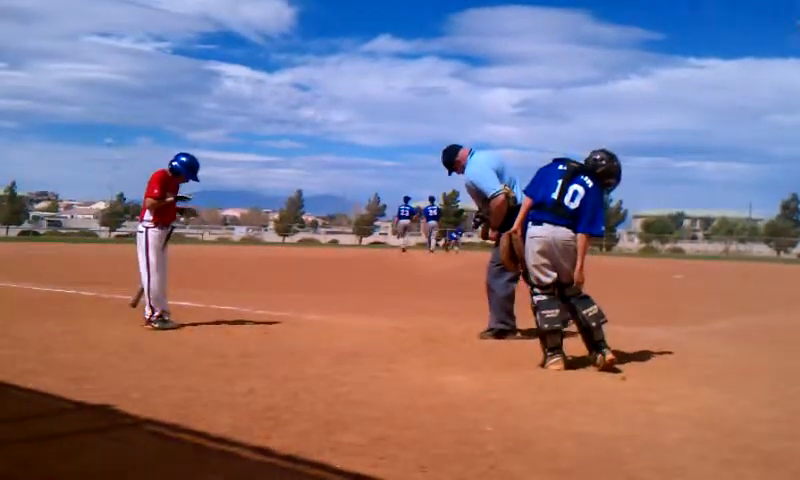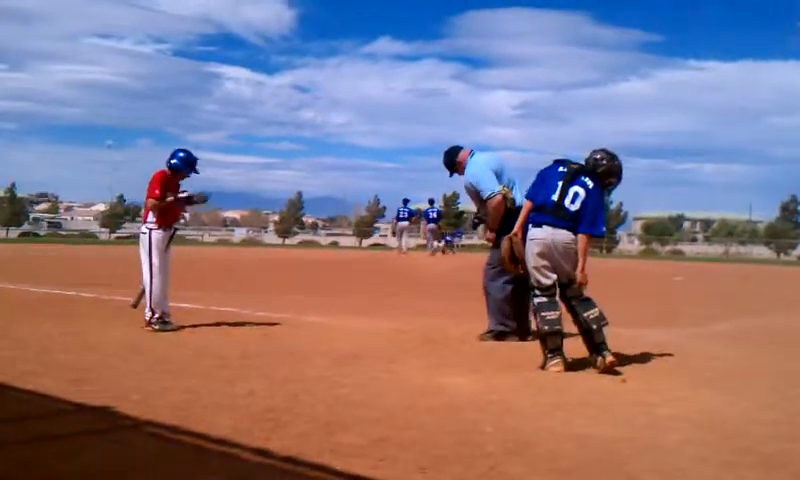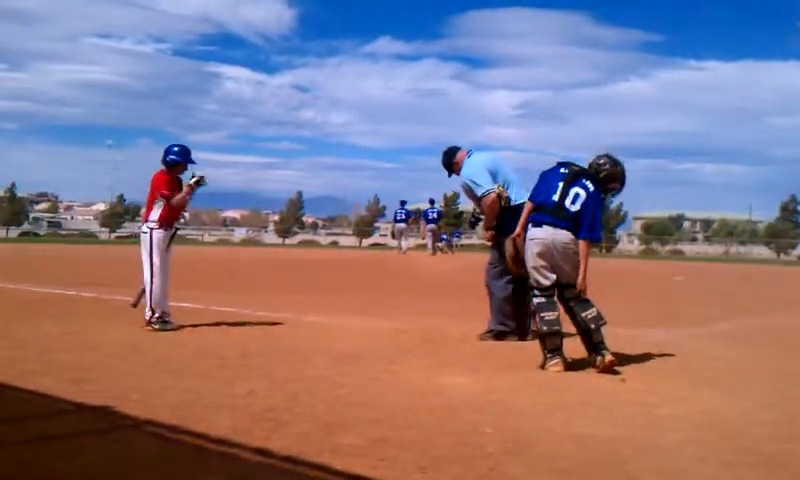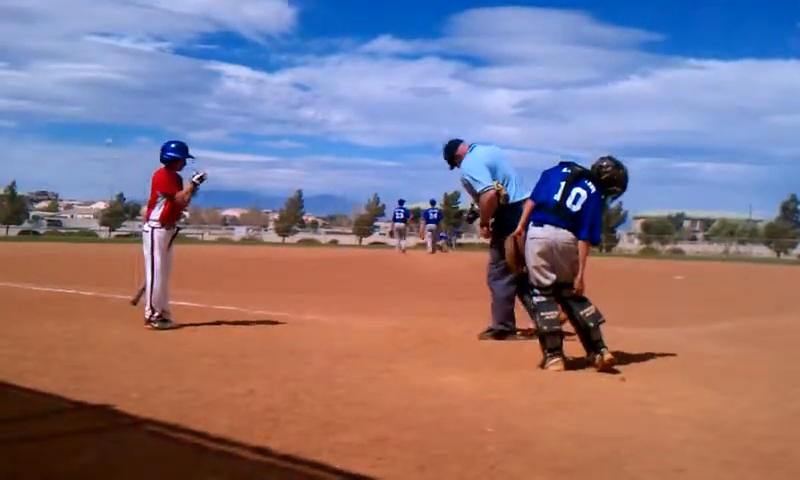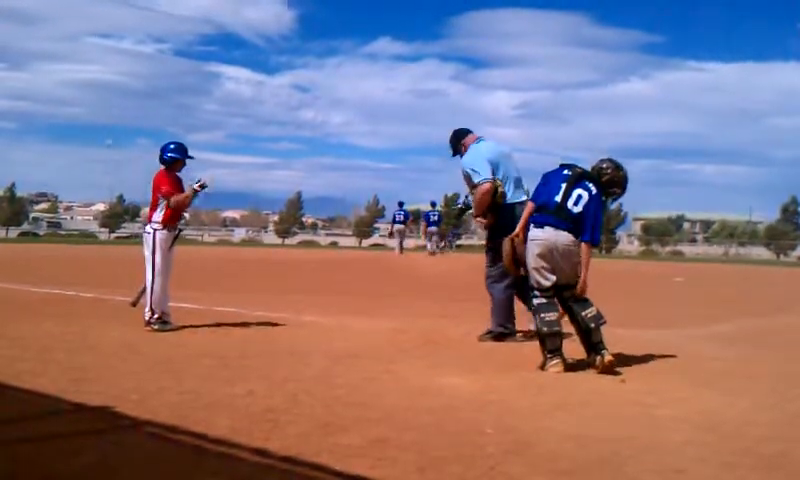
dt=0.2s
person 1, frame 1
left shoulder: (554, 167)
right shoulder: (594, 189)
left elbow: (530, 197)
right elbow: (584, 231)
left wrist: (518, 224)
right wrist: (579, 266)
left hip: (538, 231)
right hip: (566, 236)
left knee: (543, 291)
right knee: (572, 291)
left ankle: (554, 354)
right ankle: (600, 349)
person 1, frame 2
left shoulder: (555, 168)
right shoulder: (594, 190)
left elbow: (530, 200)
right elbow: (584, 231)
left wrist: (518, 227)
right wrist: (581, 267)
left hip: (538, 234)
right hip: (566, 238)
left knee: (543, 293)
right knee: (574, 293)
left ankle: (554, 356)
right ankle: (601, 352)
person 1, frame 3
left shoulder: (557, 170)
right shoulder: (595, 194)
left elbow: (532, 200)
right elbow: (585, 237)
left wrist: (520, 228)
right wrist: (582, 273)
left hip: (537, 233)
right hip: (566, 239)
left knee: (543, 293)
right knee: (573, 294)
left ankle: (554, 355)
right ankle: (600, 352)
person 1, frame 4
left shoulder: (560, 169)
right shoulder: (595, 195)
left elbow: (533, 199)
right elbow: (585, 238)
left wrist: (521, 226)
right wrist: (580, 274)
left hip: (537, 232)
right hip: (566, 238)
left knee: (543, 293)
right knee: (570, 293)
left ankle: (553, 355)
right ankle: (598, 350)
person 1, frame 5
left shoulder: (559, 172)
right shoulder: (596, 196)
left elbow: (533, 201)
right elbow: (587, 240)
left wrist: (520, 228)
right wrist: (583, 276)
left hip: (538, 234)
right hip: (567, 240)
left knee: (543, 294)
right knee: (572, 294)
left ankle: (553, 356)
right ankle: (599, 352)
person 2, frame 1
left shoulder: (474, 171)
right shoulder: (484, 156)
left elbow: (499, 199)
left wrist: (494, 227)
right wrist: (488, 224)
left hip: (514, 221)
left knee: (498, 273)
left ankle: (502, 327)
person 2, frame 2
left shoulder: (473, 171)
right shoulder: (485, 157)
left elbow: (497, 200)
left wrist: (491, 229)
right wrist: (491, 225)
left hip: (511, 224)
left knee: (495, 275)
right knee: (519, 276)
left ankle: (502, 329)
right ankle: (521, 328)
person 2, frame 3
left shoulder: (469, 171)
right shoulder: (485, 156)
left elbow: (491, 198)
left wrist: (488, 227)
right wrist: (486, 220)
left hip: (512, 221)
left knee: (497, 275)
right knee: (519, 275)
left ankle: (502, 329)
right ankle: (521, 328)
person 2, frame 4
left shoulder: (469, 165)
right shoulder: (490, 149)
left elbow: (489, 195)
left wrist: (484, 223)
right wrist: (484, 213)
left hip: (510, 216)
left knee: (500, 273)
left ankle: (502, 328)
person 2, frame 5
left shoulder: (471, 157)
right shoulder: (497, 147)
left elbow: (485, 188)
left wrist: (477, 213)
left hip: (505, 216)
right hip: (523, 211)
left knee: (498, 274)
left ankle: (502, 330)
person 3, frame 1
left shoulder: (174, 182)
right shoulder: (159, 177)
right elbow: (149, 203)
left wrist: (179, 211)
right wrist: (172, 199)
left hip: (162, 230)
right hip: (150, 230)
left knee: (160, 274)
right knee: (153, 273)
left ankle: (160, 313)
right ankle: (153, 315)
person 3, frame 2
left shoulder: (174, 182)
right shoulder: (160, 178)
right elbow: (151, 205)
left wrist: (186, 202)
right wrist: (174, 198)
left hip: (165, 232)
right hip: (153, 231)
left knee: (162, 276)
right knee: (154, 275)
left ankle: (161, 315)
right ankle: (152, 317)
person 3, frame 3
left shoulder: (176, 180)
right shoulder: (162, 177)
left elbow: (179, 206)
right elbow: (174, 203)
left wrist: (191, 188)
right wrist: (189, 186)
left hip: (166, 231)
right hip: (154, 230)
left knee: (162, 275)
right knee: (155, 274)
left ankle: (161, 314)
right ankle: (152, 316)
person 3, frame 4
left shoulder: (175, 177)
right shoulder: (162, 175)
left elbow: (182, 203)
right elbow: (179, 199)
left wrist: (194, 186)
right wrist: (193, 182)
left hip: (167, 230)
right hip: (156, 229)
left knee: (163, 273)
right knee: (156, 272)
left ankle: (161, 313)
right ankle: (152, 315)
person 3, frame 5
left shoulder: (175, 179)
right shoulder: (163, 177)
left elbow: (182, 205)
right elbow: (174, 203)
left wrist: (194, 191)
right wrist: (194, 189)
left hip: (168, 231)
right hip: (157, 231)
left knee: (163, 275)
right knee: (156, 274)
left ankle: (161, 315)
right ankle: (152, 317)
